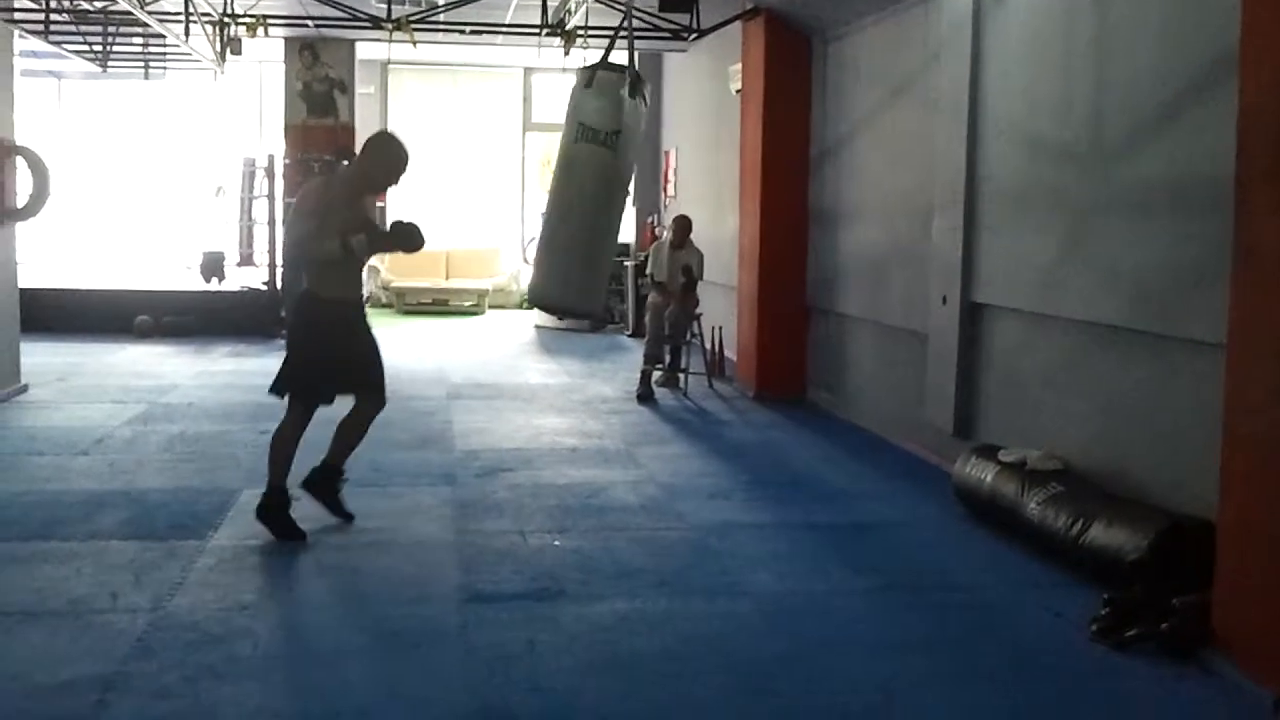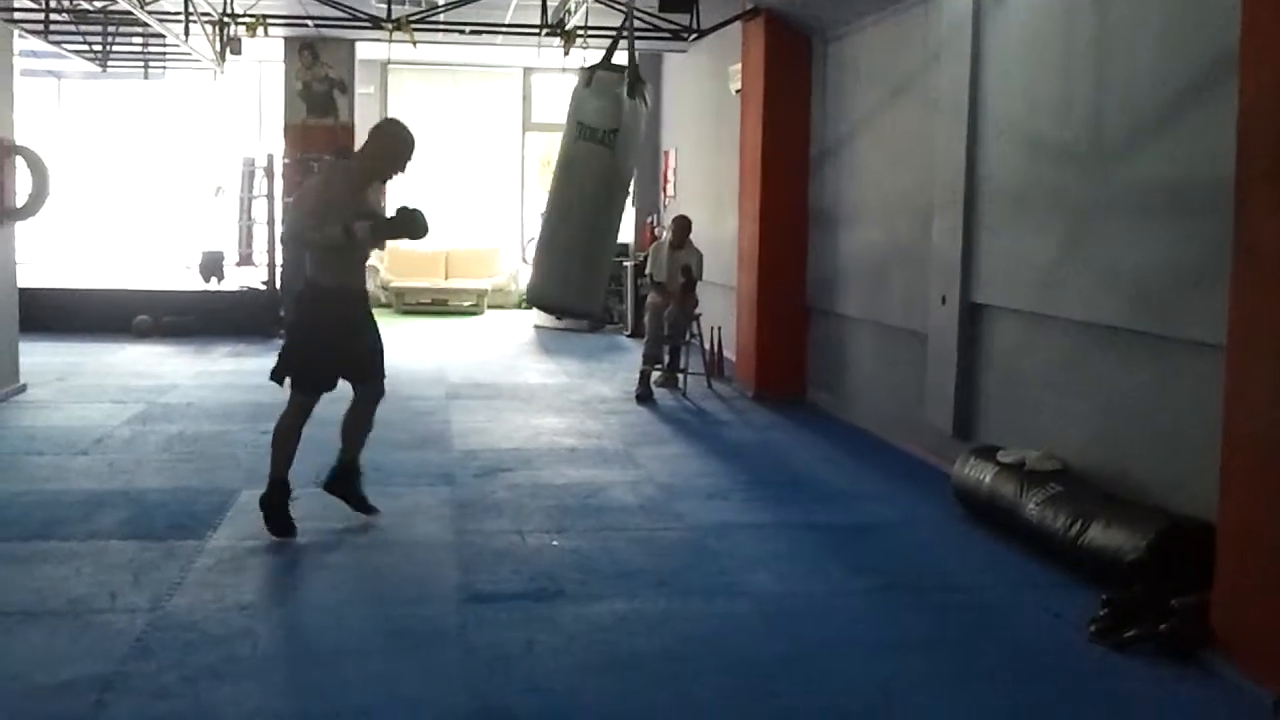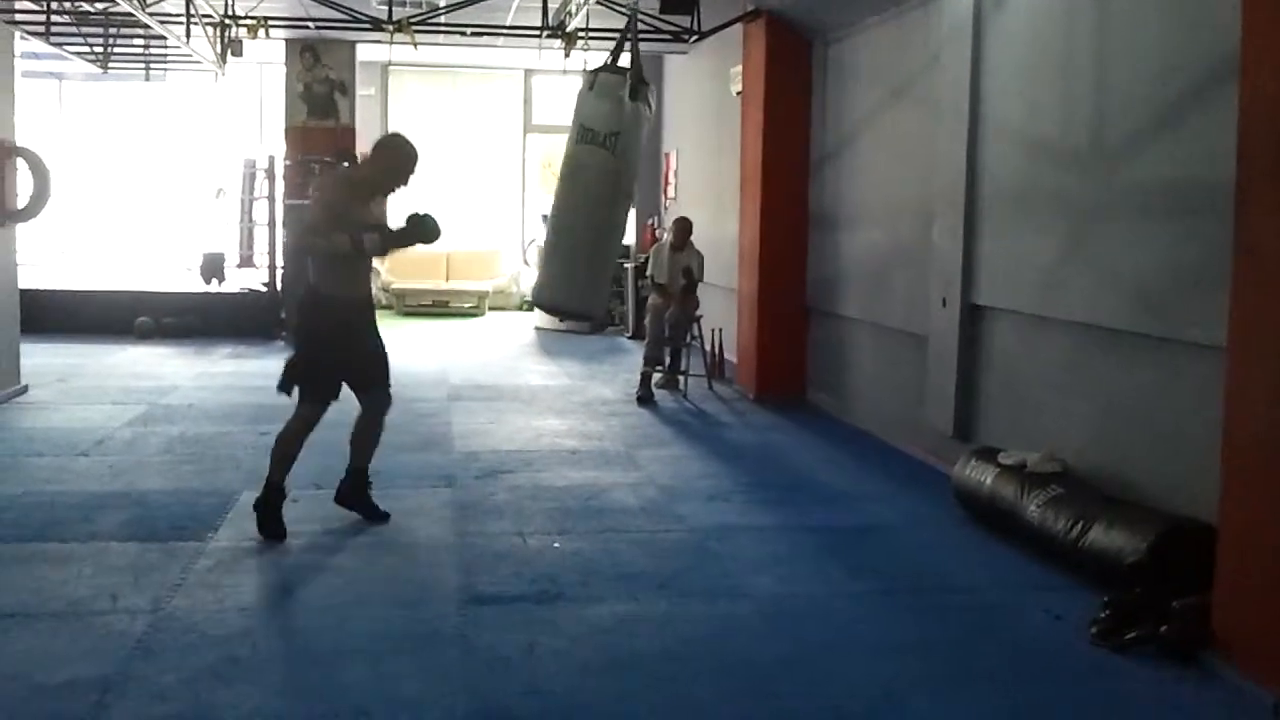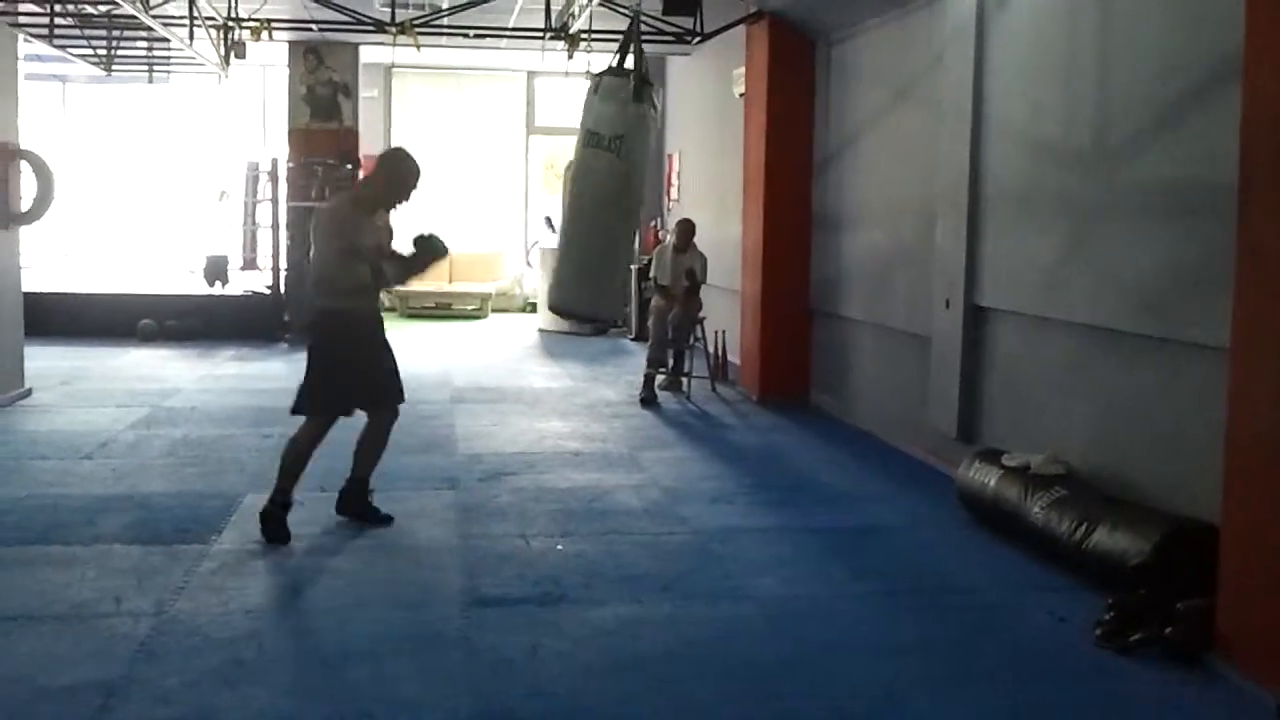
dt=0.1s
person 1, frame 1
left shoulder: (362, 200)
right shoulder: (322, 194)
right elbow: (297, 246)
left wrist: (395, 238)
right wrist: (355, 243)
left hip: (351, 312)
right hip: (317, 312)
left knee: (371, 401)
right knee: (300, 412)
left ankle: (325, 477)
right ankle: (274, 502)
person 1, frame 2
left shoulder: (367, 189)
right shoulder: (327, 182)
right elbow: (295, 232)
left wrist: (397, 226)
right wrist: (358, 231)
left hip: (355, 301)
right hip: (320, 302)
left knee: (371, 390)
right knee: (303, 401)
left ankle: (345, 475)
right ankle: (276, 494)
person 1, frame 3
left shoulder: (373, 202)
right shoulder: (331, 192)
left elbow: (380, 246)
right elbow: (304, 245)
left wrist: (409, 233)
right wrist: (367, 240)
left hip: (358, 311)
right hip: (323, 312)
left knee: (378, 400)
right knee: (309, 411)
left ankle: (354, 487)
right ankle: (270, 500)
person 1, frame 4
left shoulder: (378, 217)
right shoulder: (337, 215)
right elbow: (326, 278)
left wrist: (418, 257)
right wrist: (383, 270)
left hip: (368, 325)
right hip: (335, 327)
left knee: (386, 413)
right knee: (318, 424)
left ankle: (354, 495)
right ankle: (276, 507)
